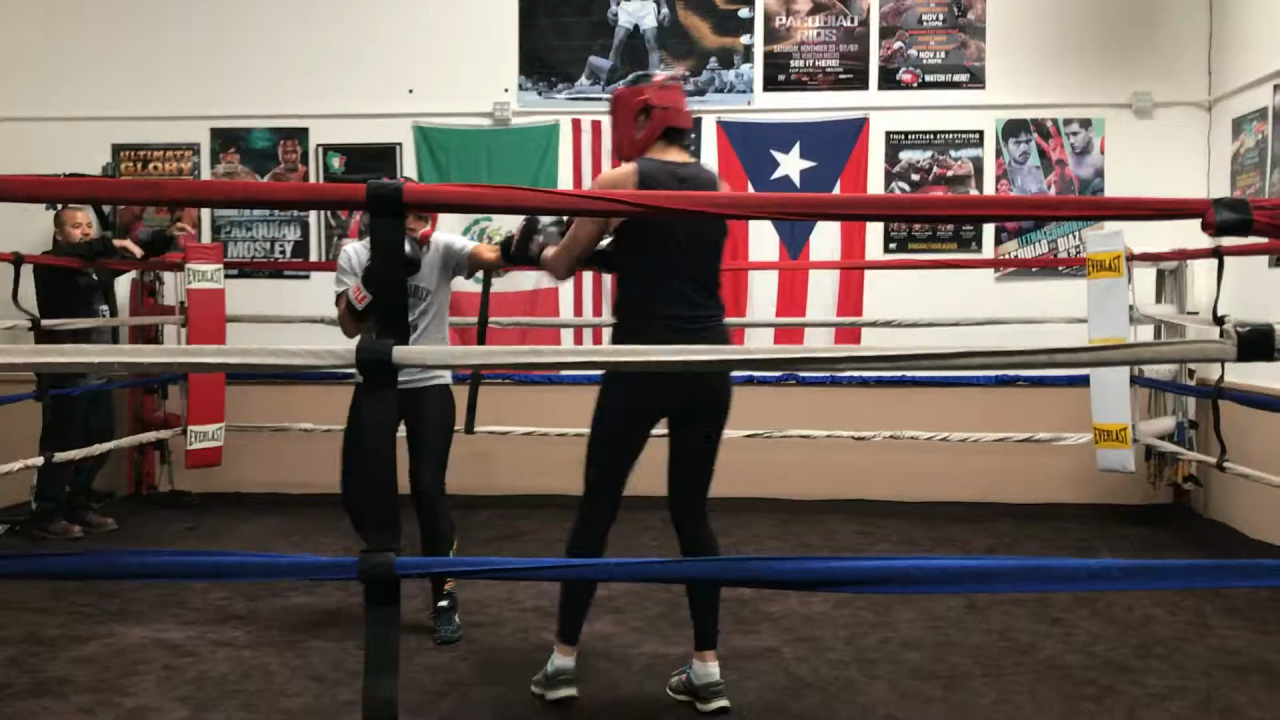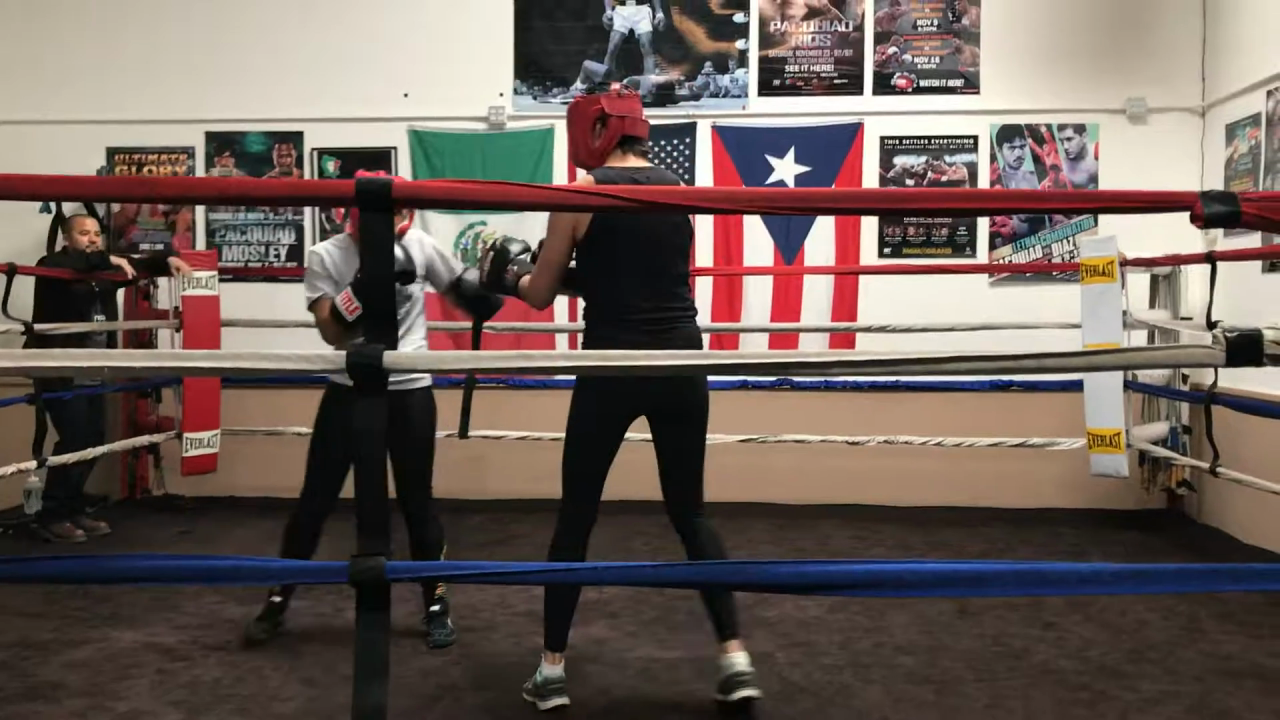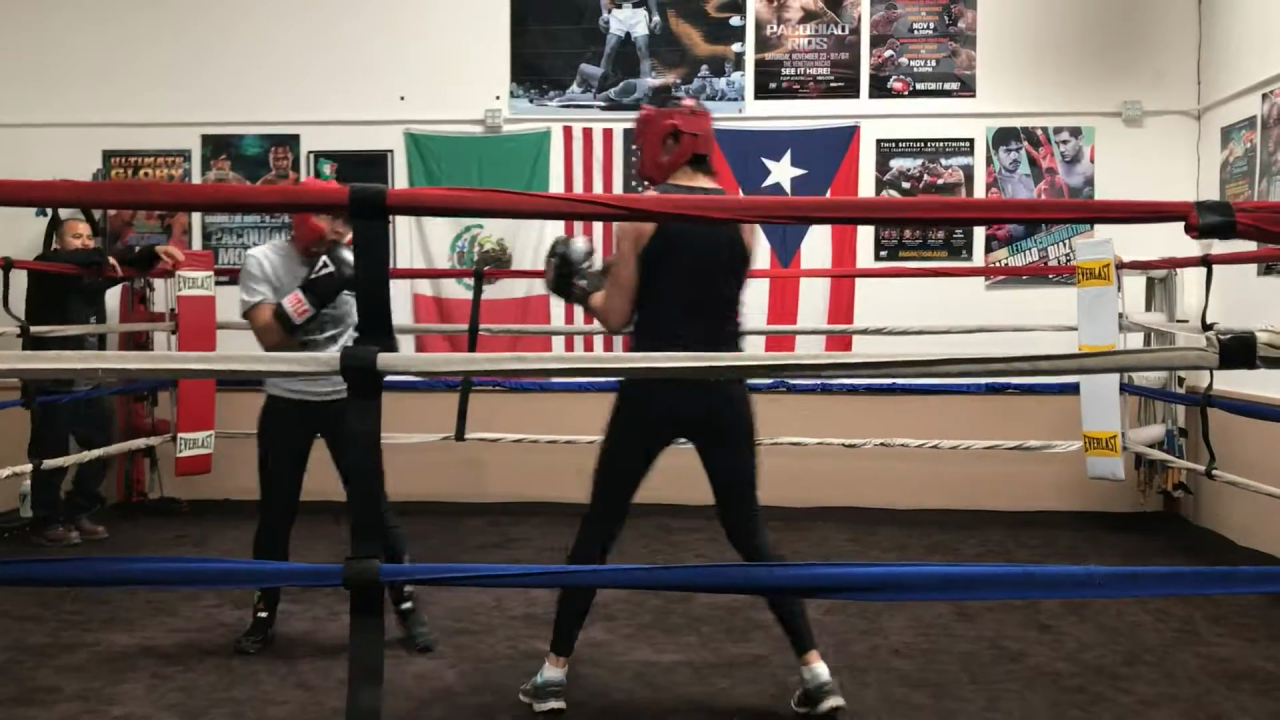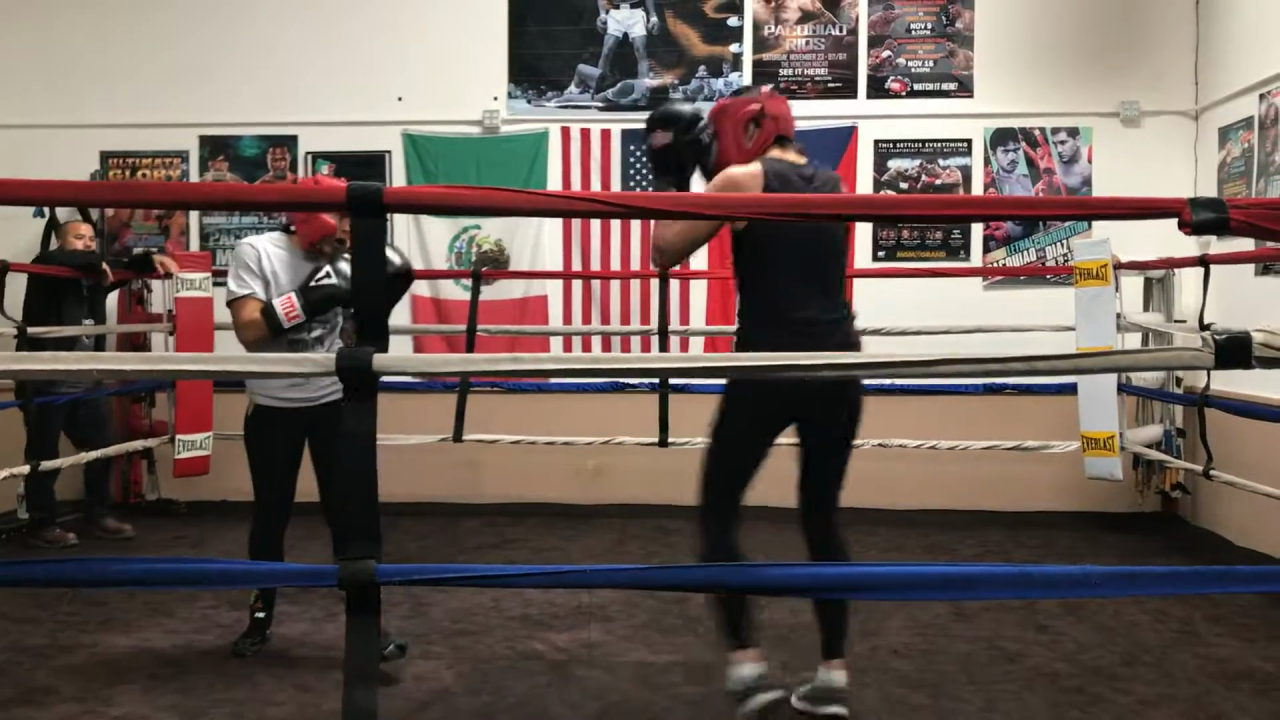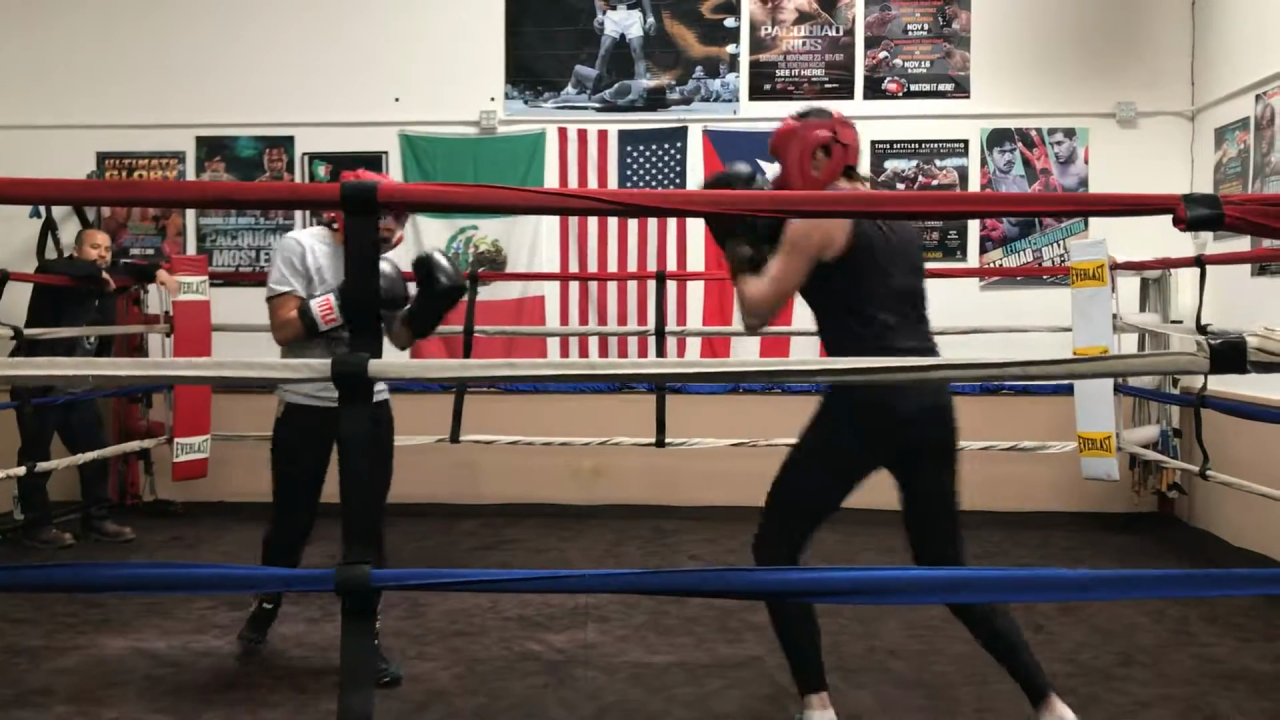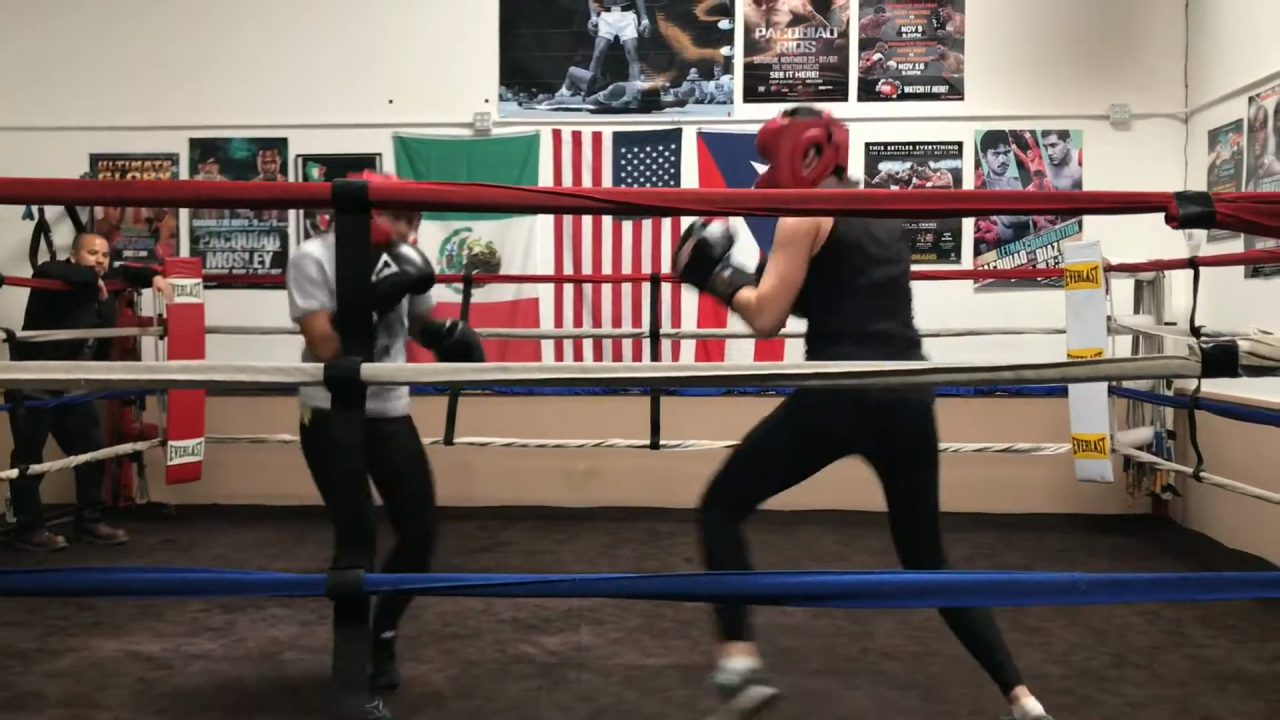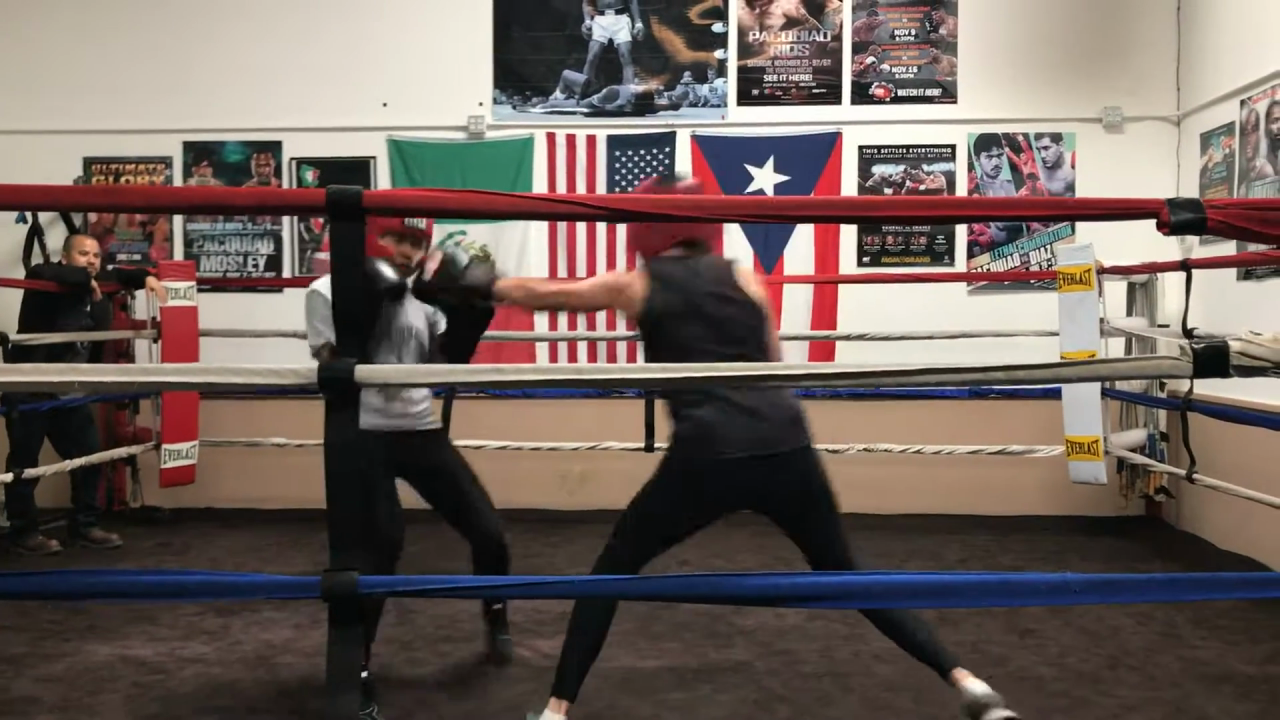
dt=0.3s
person 1, frame 1
left shoulder: (621, 181)
right shoulder: (715, 187)
left elbow: (562, 263)
left wrist: (540, 251)
left hip: (643, 365)
right hip: (707, 363)
left knee: (596, 510)
right knee: (692, 514)
left ankle: (563, 661)
person 1, frame 2
left shoulder: (582, 192)
right shoulder: (681, 193)
left elbow: (539, 293)
left wrist: (509, 275)
left hip: (613, 368)
right hip: (682, 364)
left knee: (575, 518)
right knee: (690, 514)
left ankle: (552, 670)
right ankle: (735, 660)
person 1, frame 3
left shoulder: (641, 210)
right shoulder: (741, 217)
left elbow: (616, 314)
left wrist: (579, 285)
left hip: (654, 387)
right hip: (722, 388)
left knee: (599, 526)
right knee: (748, 531)
person 1, frame 4
left shoulder: (742, 180)
right shoulder: (833, 184)
left elbow: (660, 252)
left wrist: (665, 178)
left hip: (770, 370)
right hip: (840, 366)
left knee: (716, 515)
right knee: (821, 520)
left ankle: (747, 667)
person 1, frame 5
left shoulder: (818, 214)
right shoulder: (895, 213)
left elbow: (758, 313)
left wrist: (737, 243)
right wrist: (775, 232)
left hip: (864, 401)
right hip: (927, 400)
left knee: (774, 549)
right knee: (943, 566)
person 1, frame 6
left shoulder: (806, 215)
right shoulder: (884, 221)
left elbow: (765, 316)
left wrist: (718, 275)
left hip: (839, 397)
right hip: (909, 399)
left knee: (720, 507)
right knee: (925, 565)
left ankle: (741, 662)
person 1, frame 7
left shoulder: (640, 284)
right shoulder: (746, 277)
left elbow: (541, 294)
left wrist: (470, 278)
left hip: (709, 453)
right hip: (783, 445)
left knee: (614, 571)
right knee: (844, 576)
person 2, frame 1
left shoulder: (442, 248)
right shoulder: (353, 255)
left elbow: (490, 257)
right elbow: (350, 325)
left hip: (429, 386)
left knee: (428, 489)
right knee: (357, 488)
left ankle: (444, 597)
person 2, frame 2
left shoulder: (420, 247)
right shoulder: (325, 256)
left elbow: (463, 291)
right elbow: (331, 331)
left wrist: (479, 297)
right wrist: (366, 286)
left hip: (409, 390)
right hip: (348, 391)
left knee: (415, 497)
right knee: (316, 495)
left ankle: (435, 602)
right ankle: (277, 602)
person 2, frame 3
left shoulder: (353, 260)
right shoulder: (262, 262)
right elbow: (270, 336)
right wrist: (314, 291)
left hip: (348, 399)
right hip: (288, 402)
right knee: (276, 508)
left ankle: (406, 603)
right ankle: (265, 612)
person 2, frame 4
left shoulder: (341, 264)
right shoulder: (256, 252)
right elbow: (249, 332)
left wrist: (389, 291)
right wrist: (308, 299)
left hip: (335, 403)
right hip: (272, 407)
left knee: (353, 512)
right knee: (270, 514)
right ankle: (261, 615)
person 2, frame 5
left shoulder: (382, 265)
right shoulder: (300, 247)
left elbow: (402, 337)
right elbow: (284, 329)
left wrist: (433, 300)
right wrist: (347, 301)
left hip: (368, 407)
right hip: (304, 407)
left knee: (365, 525)
right knee: (292, 520)
right ankle: (267, 603)
person 2, frame 6
left shoulder: (404, 266)
right shoulder: (313, 260)
left elbow: (423, 324)
right elbow: (326, 347)
left wrist: (449, 335)
right wrist: (381, 296)
left hip: (391, 415)
right hip: (332, 416)
left knee: (419, 532)
right knee: (358, 535)
left ankle: (384, 636)
person 2, frame 7
left shoulder: (422, 297)
right shoulder: (329, 293)
left elbow: (445, 359)
left wrist: (467, 326)
left hip: (421, 431)
right hip: (360, 436)
left knee: (488, 531)
right knee: (383, 542)
left ankle: (495, 615)
right ankle: (356, 671)
person 3, frame 1
left shoulder: (101, 263)
right shoulder: (50, 263)
left elbow: (136, 253)
right elbow: (73, 256)
left wrist: (166, 235)
right wrist: (110, 245)
left hip: (98, 371)
right hip: (64, 372)
left knee: (98, 441)
right knee: (60, 444)
left ankle: (79, 507)
right ankle: (45, 516)
person 3, frame 2
left shoulder: (104, 270)
right shoulder: (51, 266)
left elbow: (138, 265)
right elbow: (64, 267)
left wrist: (167, 260)
right wrist: (106, 259)
left hip: (93, 375)
right hip: (60, 375)
left knee: (89, 444)
right knee: (73, 442)
left ankle: (73, 510)
right ankle: (52, 517)
person 3, frame 3
left shoulder: (93, 272)
right shoulder: (44, 268)
left elbow: (125, 261)
right elbow: (64, 261)
left wrist: (154, 252)
right wrist: (99, 257)
left hip: (89, 380)
right hip: (52, 380)
left knee: (102, 445)
right knee: (53, 451)
left ankle: (76, 512)
right ankle: (46, 523)
person 3, frame 4
left shoulder: (96, 274)
right shoulder: (46, 269)
left elbow: (125, 266)
right elbow: (51, 259)
left wrist: (153, 259)
right wrist: (93, 261)
left hip: (84, 383)
right hip: (44, 382)
left knee: (101, 448)
right knee: (43, 456)
left ankle: (99, 515)
right ankle: (42, 525)
person 3, frame 5
left shoulder: (106, 279)
right shoulder: (54, 275)
left elbow: (130, 271)
right elbow: (50, 267)
left wrist: (157, 271)
right wrist: (94, 272)
left hip: (79, 387)
right hip: (38, 385)
left knee: (95, 452)
right knee: (36, 457)
left ankle: (97, 518)
right ankle: (37, 526)
person 3, frame 6
left shoulder: (106, 285)
right shoulder: (54, 279)
left elbow: (127, 273)
right elbow: (47, 271)
left wrist: (153, 277)
right wrist: (91, 278)
right hip: (33, 388)
left knee: (93, 454)
right knee: (28, 461)
left ankle: (90, 521)
right ankle: (29, 529)
person 3, frame 7
left shoulder: (99, 285)
right shoulder: (44, 282)
left elbow: (119, 276)
right elbow: (40, 273)
left wrist: (146, 277)
right wrist: (84, 279)
right hip: (29, 392)
left knee: (89, 458)
left ankle: (84, 525)
